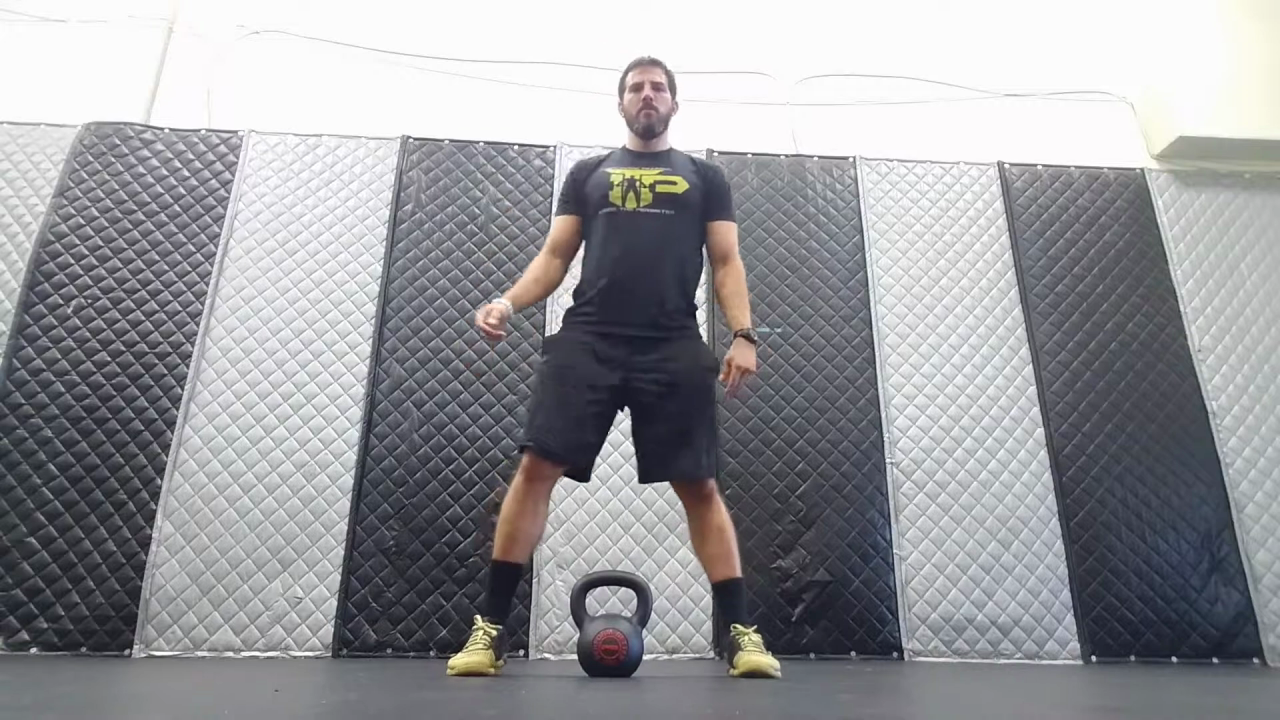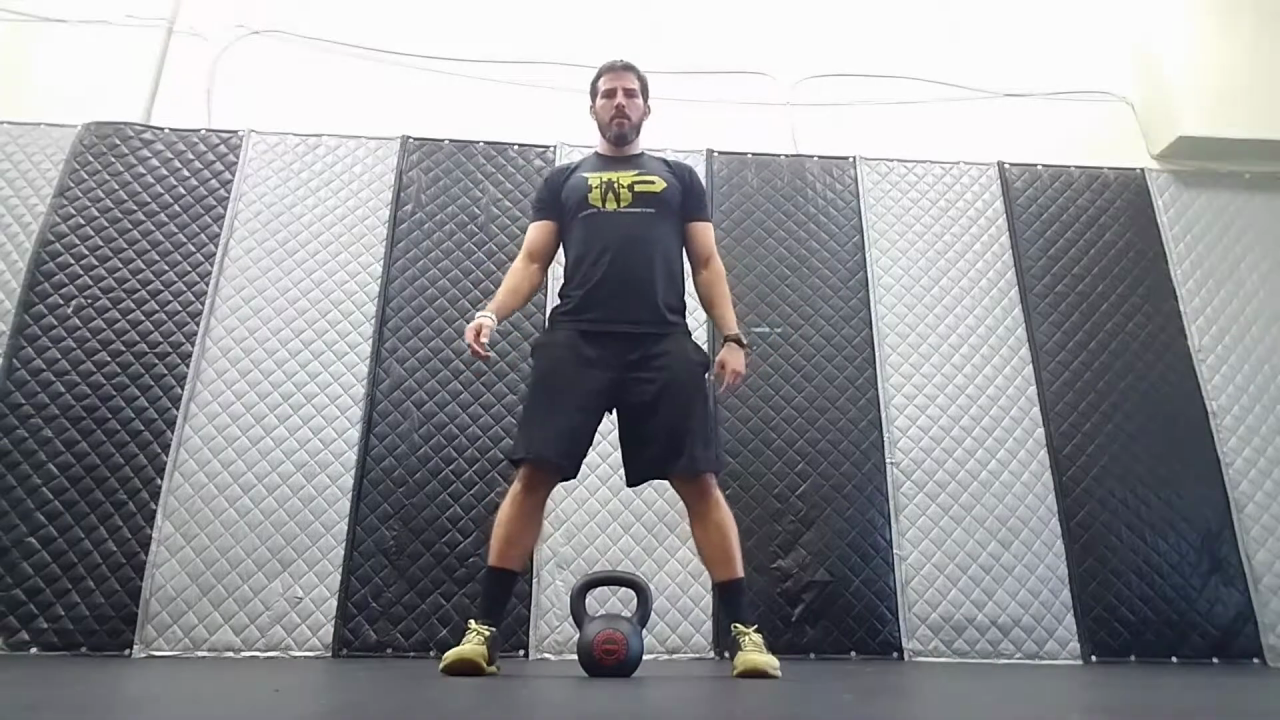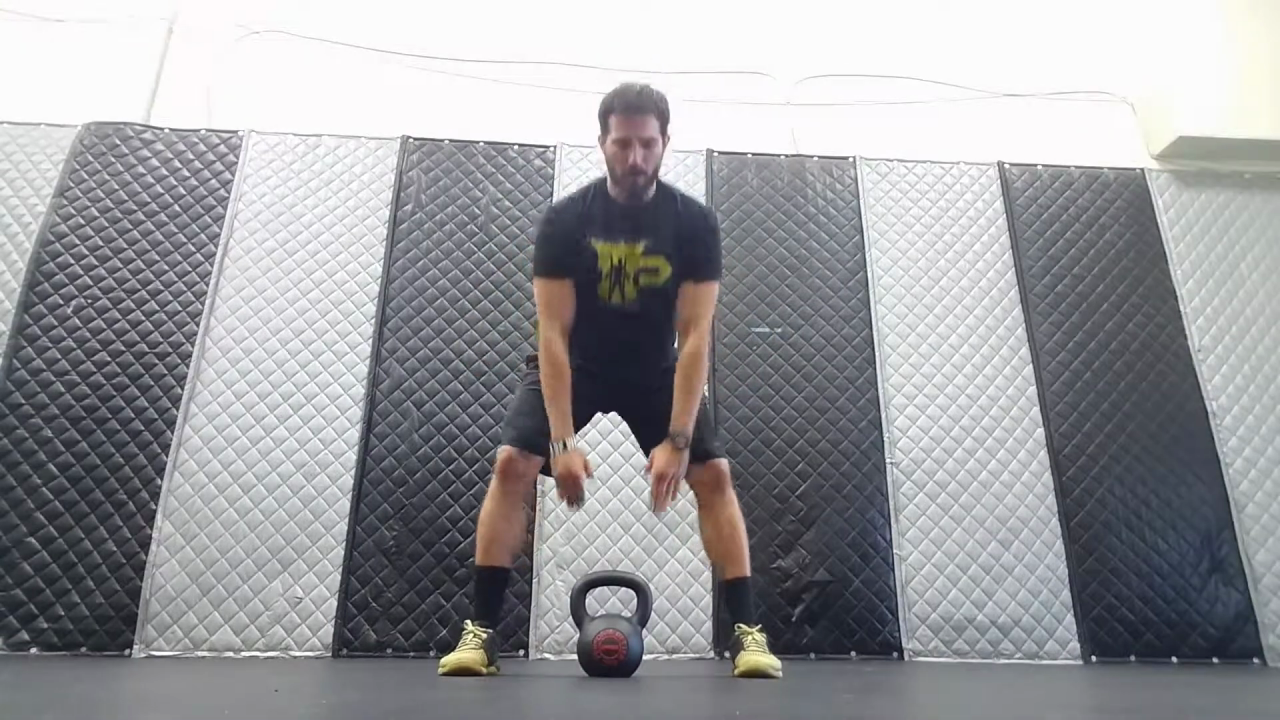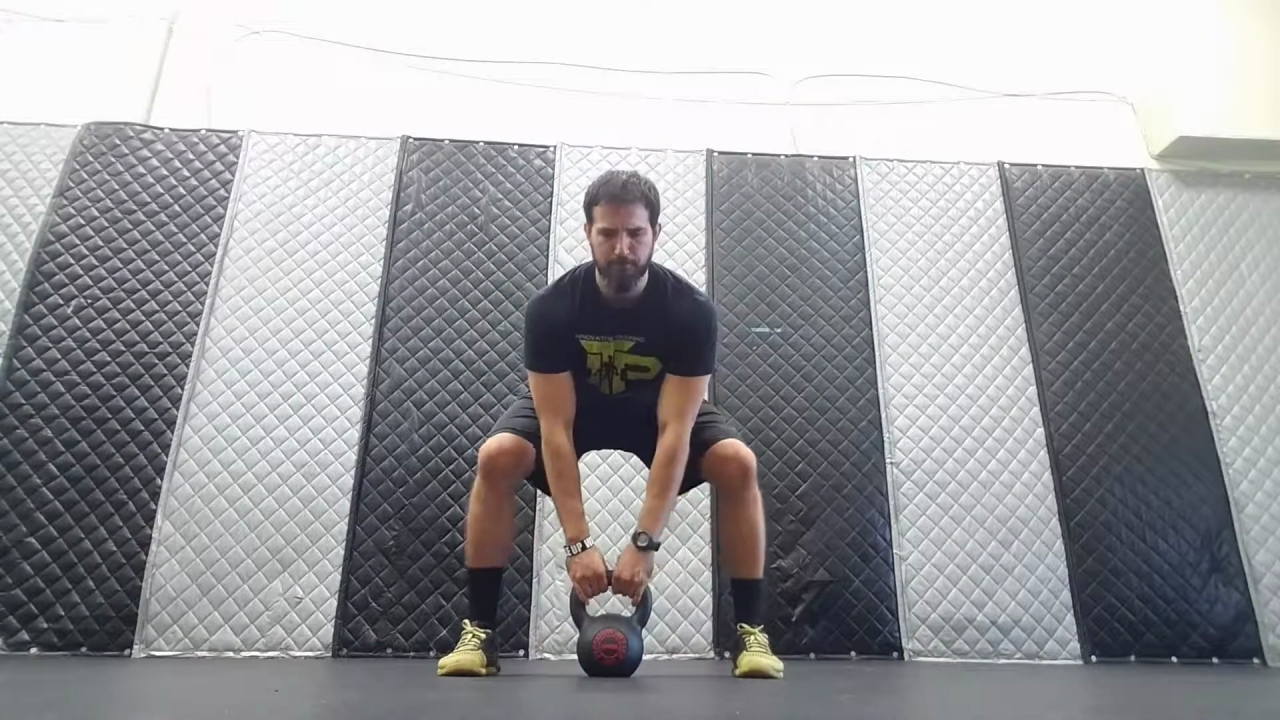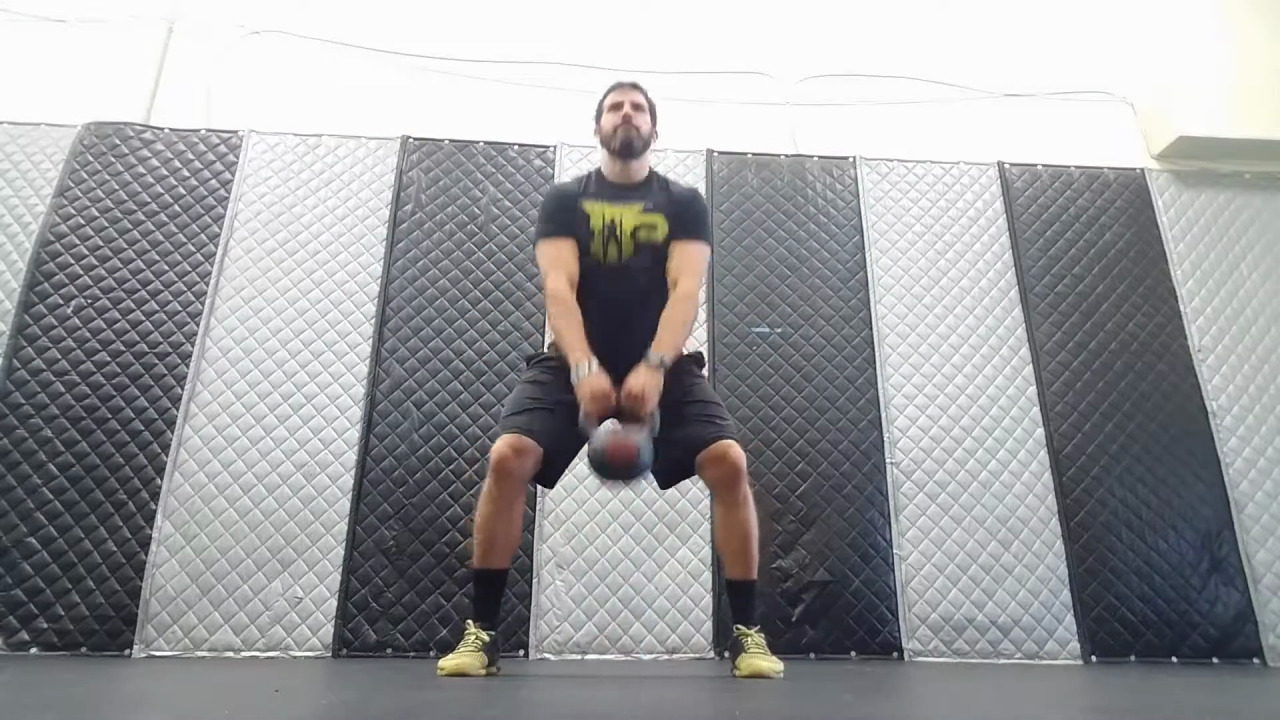
dt=0.7s
person 1, frame 1
left shoulder: (704, 176)
right shoulder: (588, 172)
left elbow: (726, 262)
right elbow: (555, 255)
left wrist: (743, 335)
right wrist: (506, 302)
left hip: (672, 348)
right hip: (588, 341)
left knee: (699, 487)
right knee: (537, 467)
left ankle: (740, 631)
right ankle: (490, 627)
person 1, frame 2
left shoulder: (678, 177)
right shoulder: (563, 179)
left elbow: (707, 263)
right elbow: (532, 259)
left wrist: (732, 337)
right wrist: (491, 312)
left hip: (663, 345)
right hip: (575, 344)
left knee: (699, 482)
right knee: (534, 474)
left ankle: (743, 630)
right ankle: (483, 628)
person 1, frame 3
left shoulder: (694, 222)
right shoulder: (565, 220)
left elbow: (695, 335)
right elbow: (553, 333)
left wrist: (676, 440)
right wrist: (563, 439)
left hip: (655, 368)
right hip: (575, 366)
left knee: (714, 475)
right knee: (512, 465)
left ankle: (747, 631)
right ankle: (481, 630)
person 1, frame 4
left shoulder: (691, 311)
right shoulder: (550, 308)
left elbow: (674, 432)
right elbow: (556, 431)
left wrist: (644, 543)
right wrist: (578, 543)
left hip: (657, 410)
right hip: (569, 406)
left knee: (738, 463)
right knee: (497, 457)
left ankle: (750, 632)
right ankle: (479, 632)
person 1, frame 5
left shoulder: (684, 204)
right shoulder: (565, 200)
left elbow: (685, 292)
right elbow: (558, 287)
left wrist: (656, 365)
right wrist: (582, 367)
left hip: (661, 364)
right hip: (574, 363)
left knee: (729, 463)
right knee: (507, 460)
left ankle: (746, 632)
right ankle: (481, 631)
